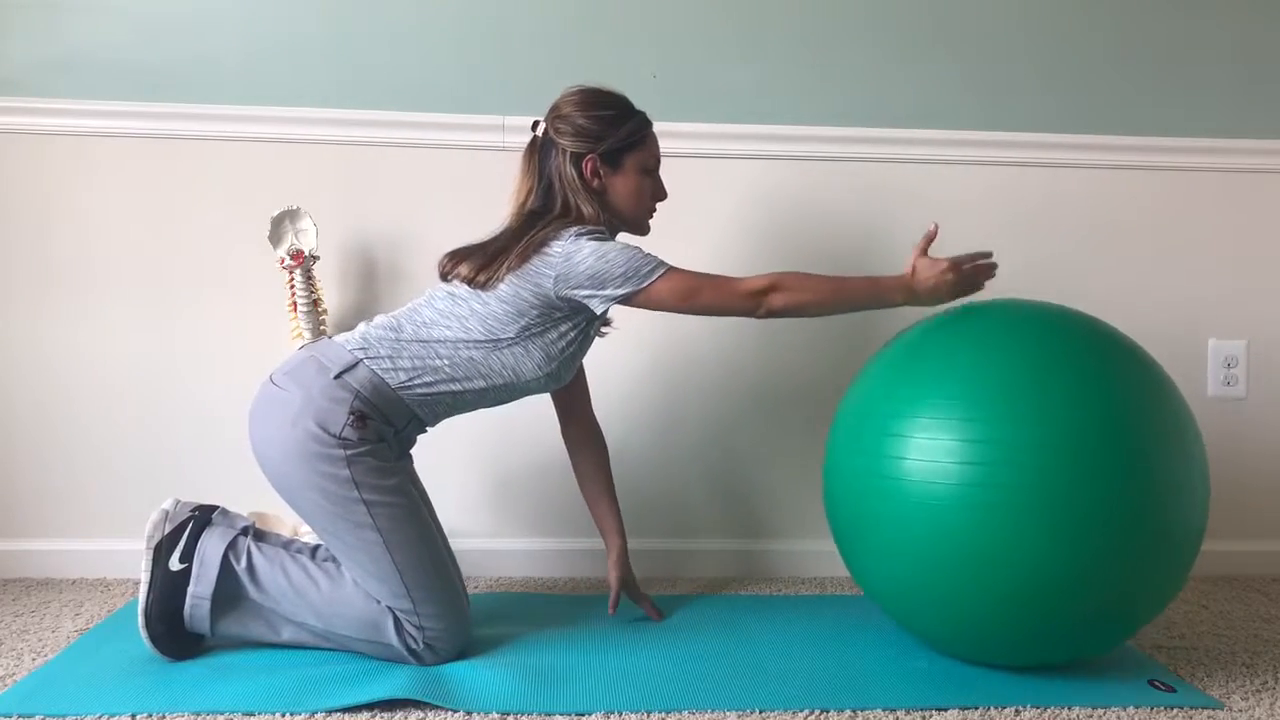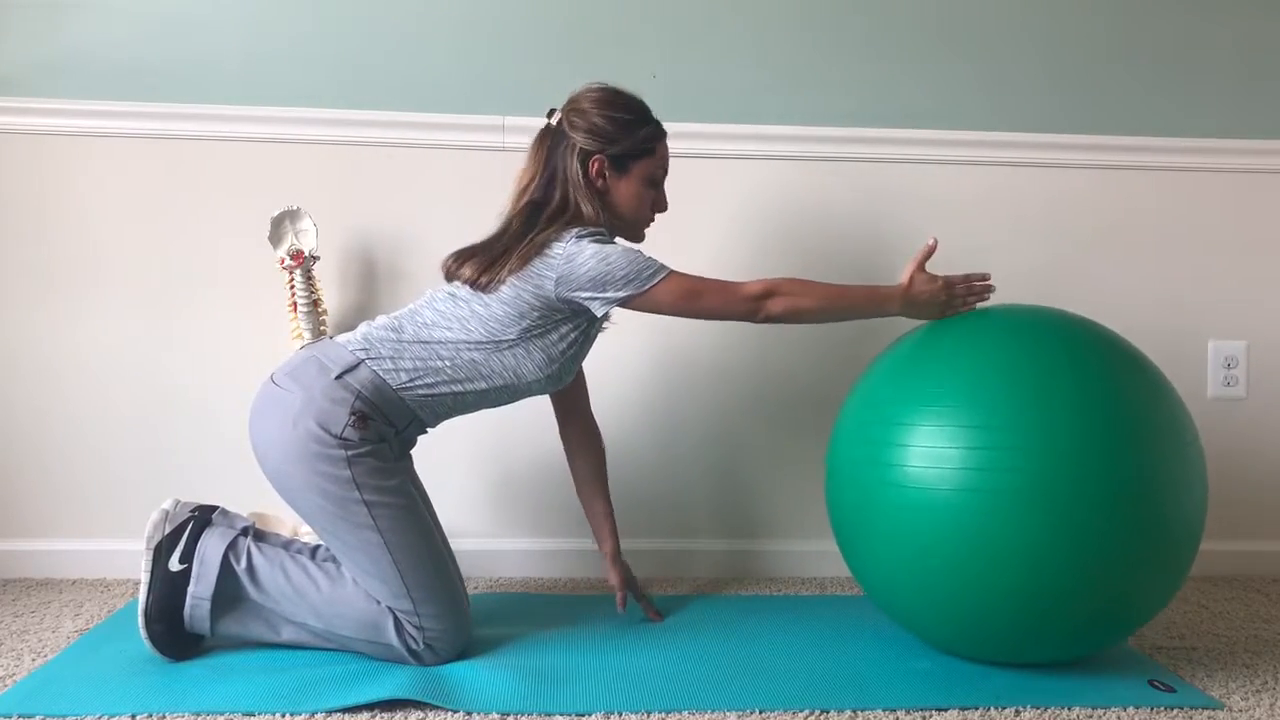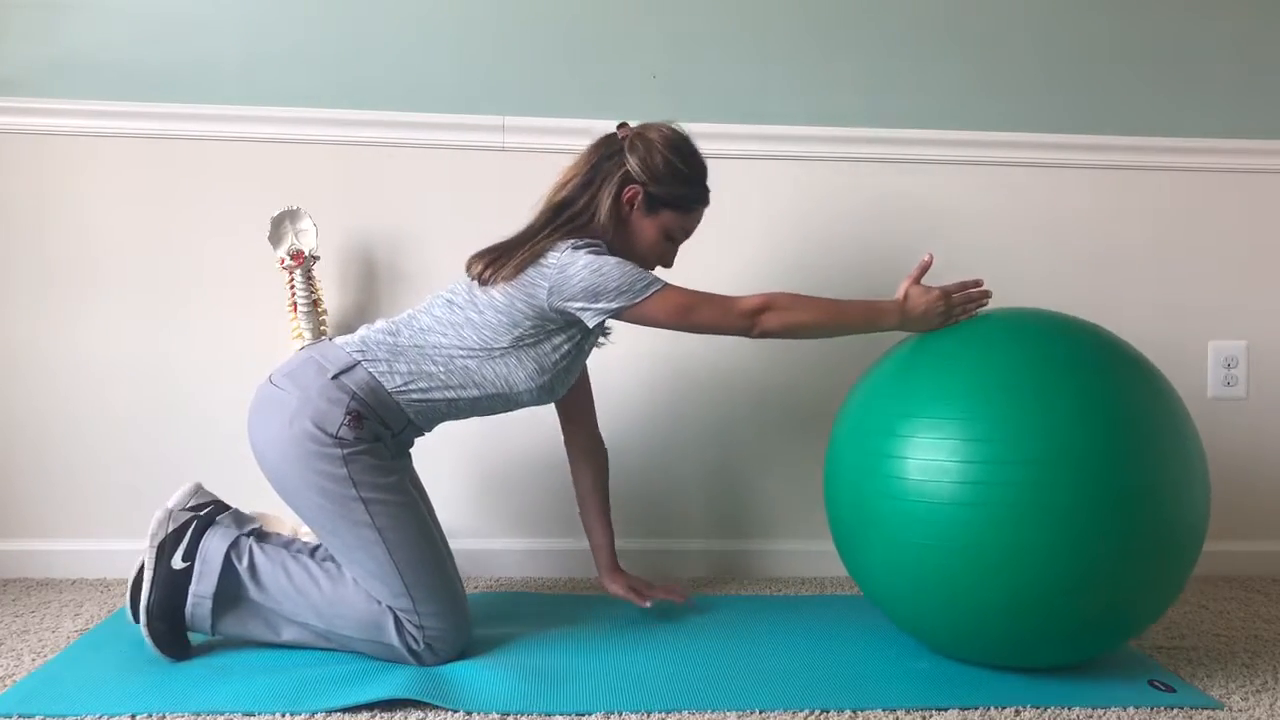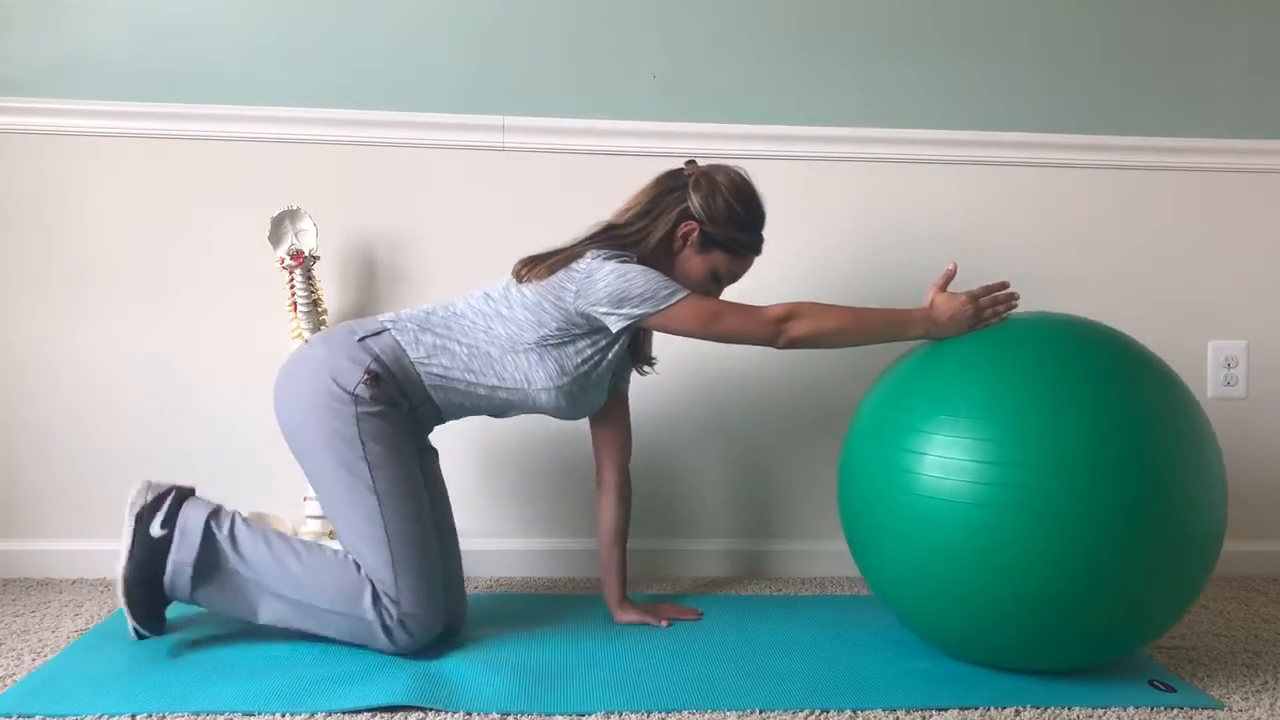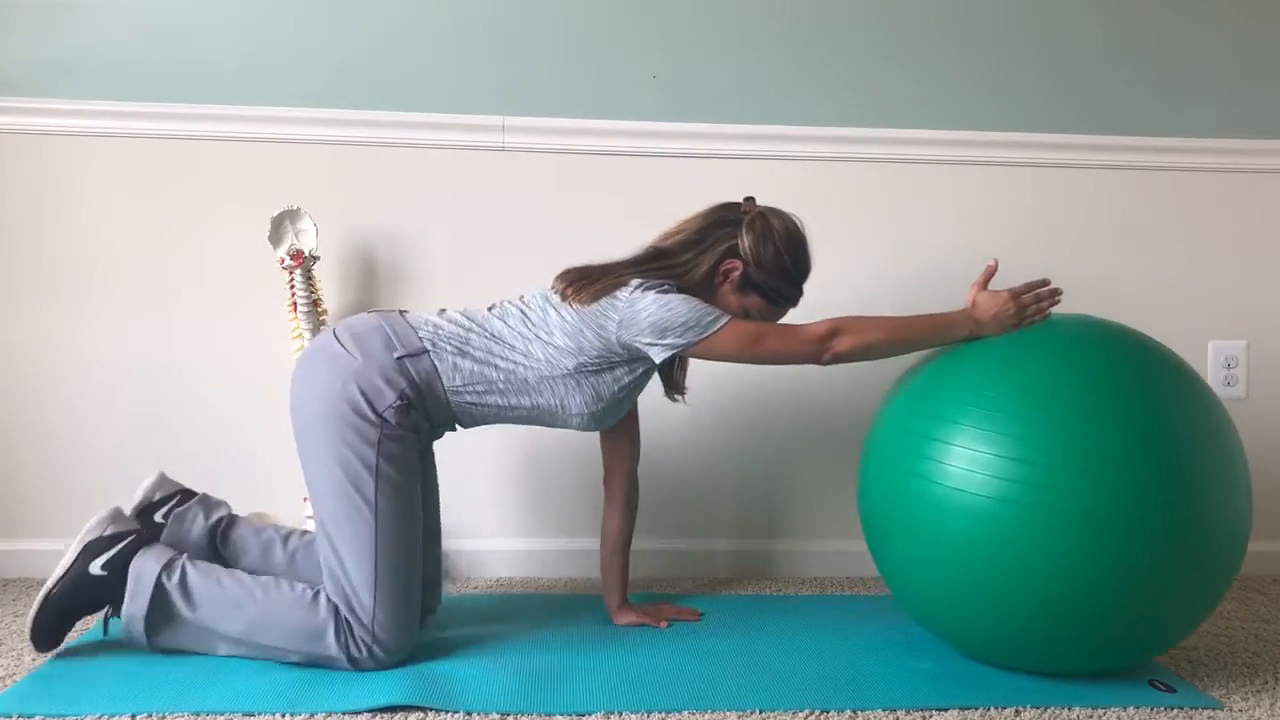
dt=0.5s
person 1, frame 1
left shoulder: (559, 261)
right shoulder: (583, 258)
left elbow: (578, 424)
right elbow: (760, 296)
left wrist: (618, 553)
right wrist: (909, 288)
left hip: (326, 410)
right hip: (322, 419)
left knee: (409, 590)
right knee: (435, 631)
left ankle: (214, 546)
right ankle: (204, 574)
person 1, frame 2
left shoulder: (556, 258)
right shoulder: (585, 261)
left elbow: (575, 422)
right elbow: (759, 302)
left wrist: (612, 554)
right wrist: (904, 300)
left hip: (327, 408)
right hip: (326, 419)
left knee: (405, 588)
right knee: (436, 633)
left ankle: (214, 542)
right ankle: (206, 574)
person 1, frame 3
left shoulder: (569, 277)
right shoulder: (584, 270)
left elbow: (582, 434)
right elbow: (753, 316)
left wrist: (610, 568)
right wrist: (900, 314)
left hip: (334, 414)
right hip: (318, 420)
left knee: (401, 590)
right knee: (433, 633)
left ankle: (214, 540)
right ankle: (203, 570)
person 1, frame 4
left shoulder: (616, 320)
right shoulder: (615, 280)
left elbow: (613, 465)
right elbow: (782, 328)
left wrist: (620, 597)
right wrist: (929, 320)
left hip: (385, 405)
right hip: (341, 384)
left knee: (437, 608)
right knee: (409, 620)
left ankle: (201, 547)
right ankle: (185, 538)
person 1, frame 5
left shoulder: (638, 308)
right shoulder: (657, 312)
left elbow: (621, 469)
right elbow: (823, 343)
left wrist: (618, 599)
right wrist: (973, 322)
left hip: (369, 378)
right hip: (360, 385)
left knee: (406, 597)
right knee: (370, 634)
left ankle: (185, 527)
right ankle: (130, 575)
